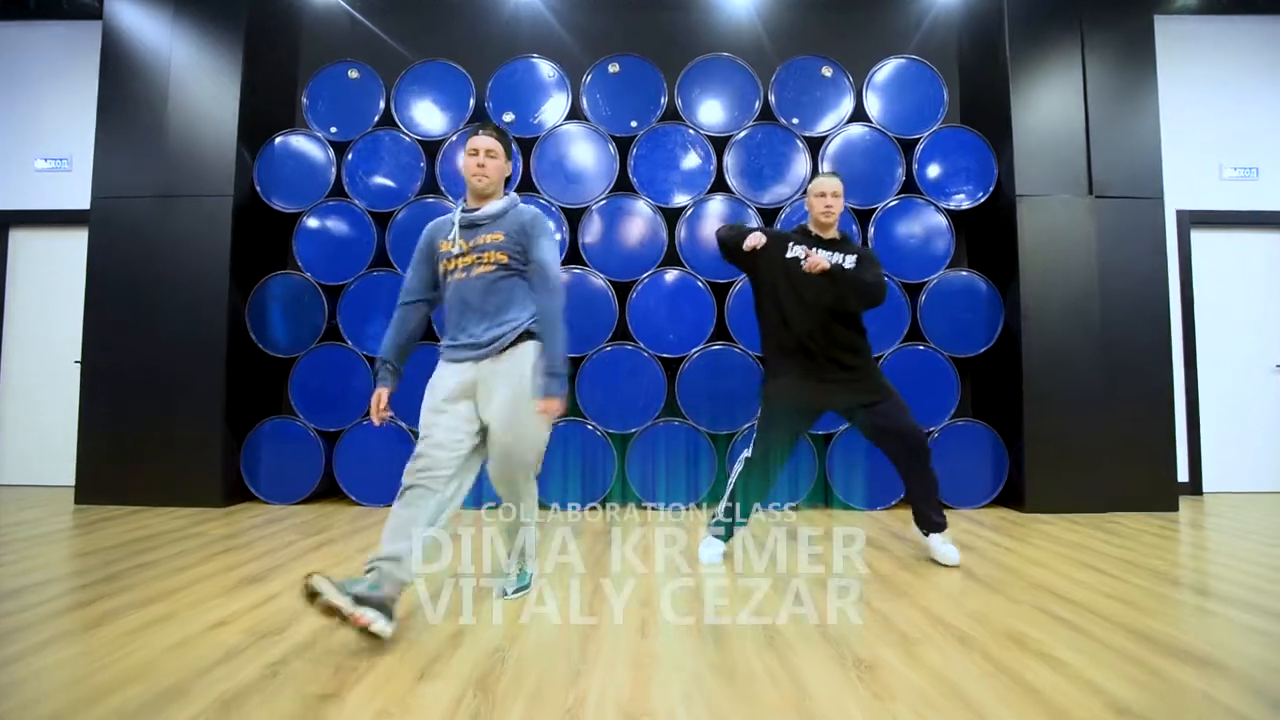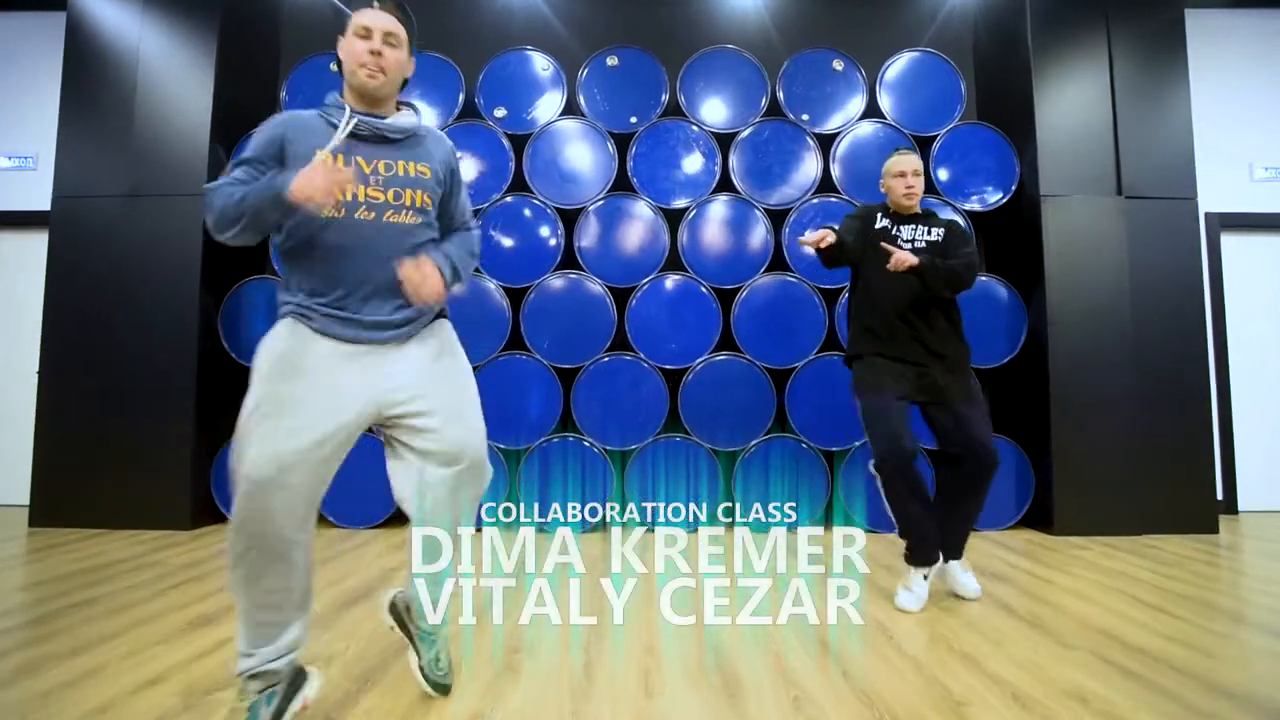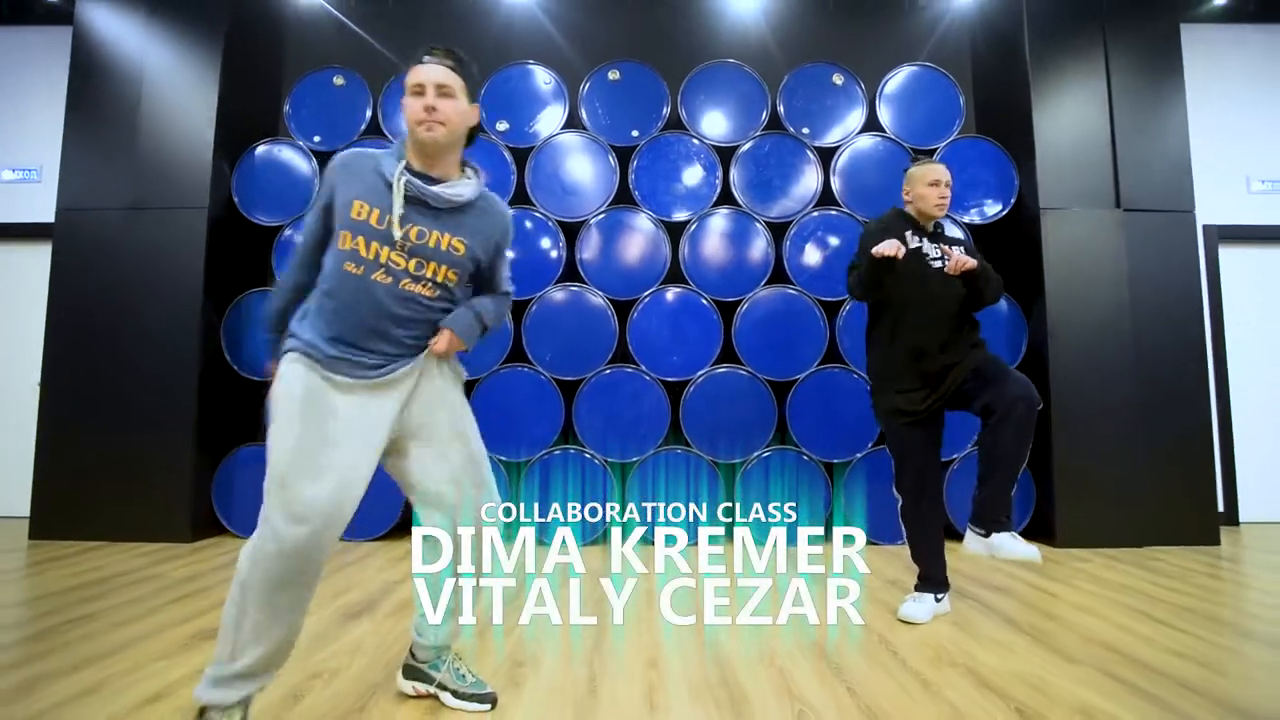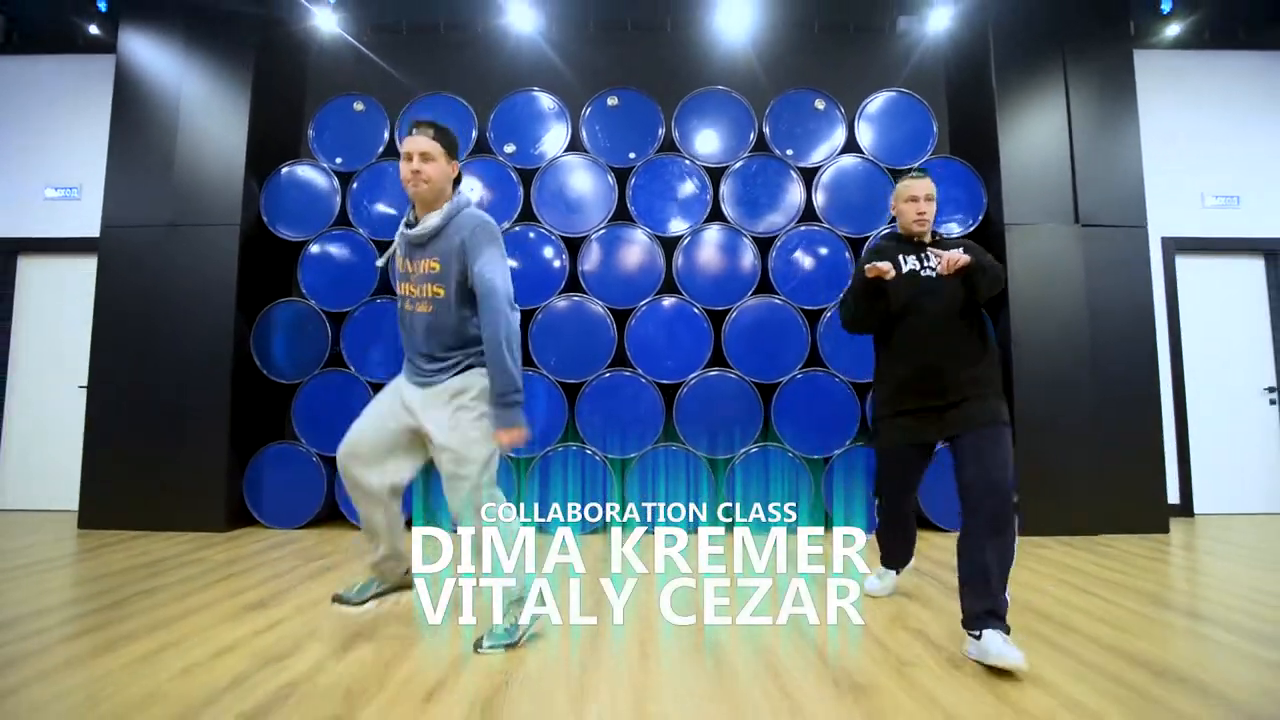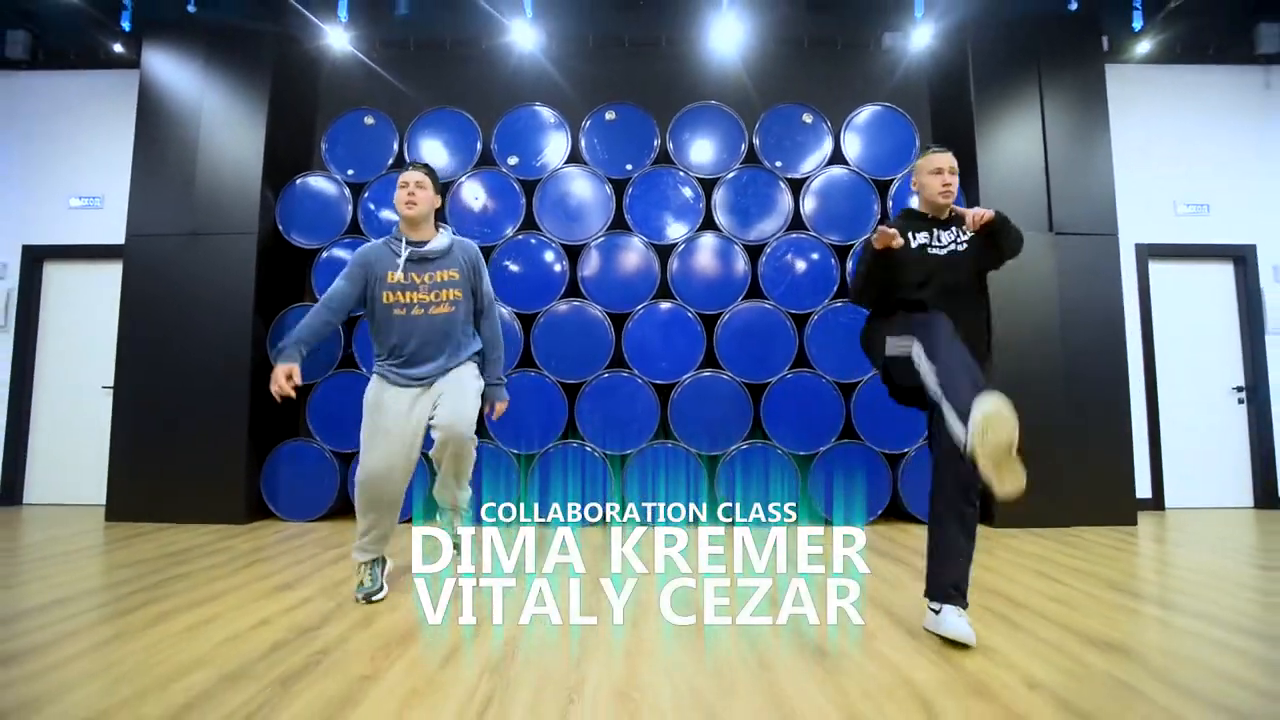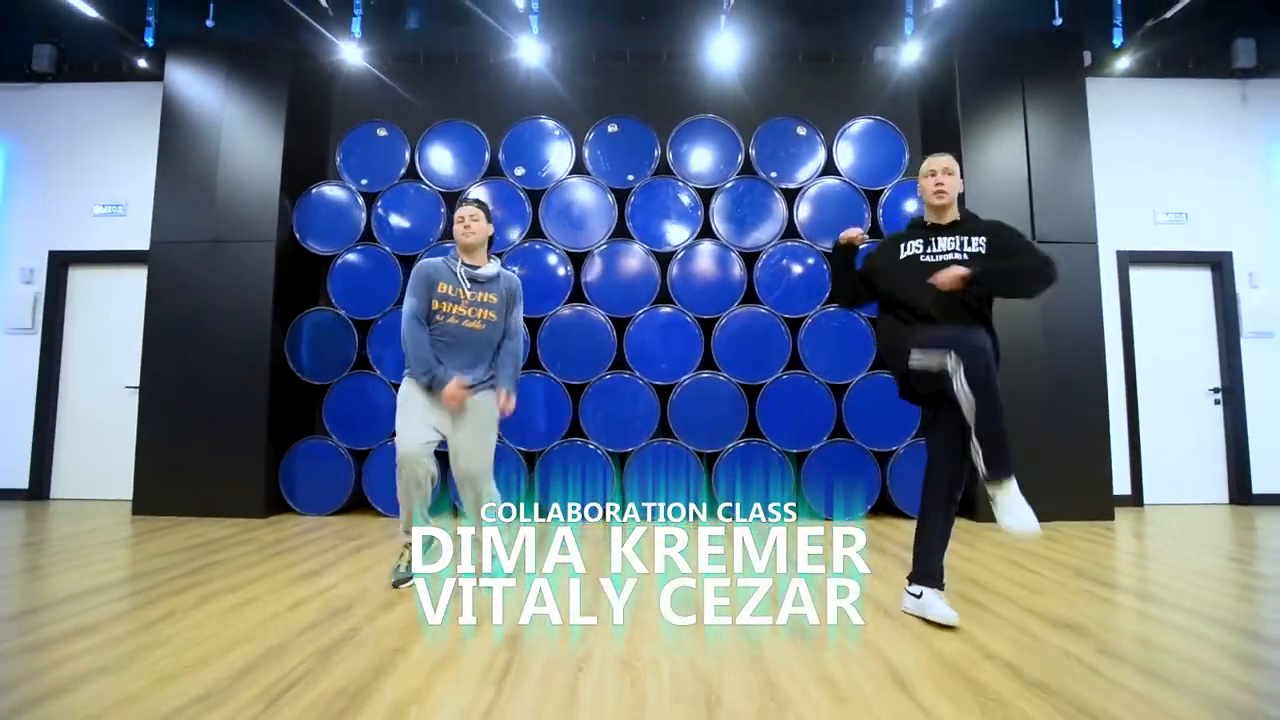
dt=0.5s
person 1, frame 1
left shoulder: (529, 221)
right shoulder: (434, 233)
left elbow: (550, 296)
right elbow: (414, 301)
left wrist: (552, 376)
right wrist: (386, 375)
left hip: (517, 357)
right hip: (454, 367)
left knee: (516, 470)
right knee: (430, 469)
left ankle: (522, 560)
right ankle: (377, 591)
person 1, frame 2
left shoulder: (437, 149)
right shoulder: (293, 130)
left elbow: (465, 235)
right elbow: (223, 213)
left wrist: (440, 266)
right wrist: (286, 192)
left hip: (419, 343)
right hip: (312, 341)
left knee: (459, 468)
right knee: (269, 490)
person 1, frame 3
left shoulder: (490, 216)
right shoulder: (350, 171)
left elbow: (495, 295)
right elbow: (310, 256)
left wrist: (464, 324)
right wrist: (281, 334)
left hip: (419, 379)
right hip: (320, 372)
left knee: (465, 510)
right knee: (299, 525)
left ankle: (429, 654)
person 1, frame 4
left shoulder: (475, 228)
right shoulder: (406, 234)
left elbow: (498, 312)
left wrist: (507, 405)
left hip: (468, 385)
right hip: (415, 382)
left knee: (474, 499)
right knee: (356, 457)
left ankle: (515, 607)
right ankle: (392, 568)
person 1, frame 5
left shoulder: (467, 254)
right shoulder: (371, 257)
left elbow: (488, 320)
right elbow: (331, 304)
left wrist: (495, 381)
right wrist: (291, 350)
left hip: (457, 372)
right hip: (393, 383)
left knee: (456, 429)
right knee: (378, 473)
left ankle: (452, 502)
right ankle: (372, 559)
person 1, frame 6
left shoulder: (509, 284)
right shoulder: (428, 270)
left elbow: (511, 342)
right elbow: (412, 326)
left wrist: (507, 386)
right wrist: (438, 379)
left hip: (479, 394)
right hip: (424, 387)
left knee: (474, 473)
right knee: (411, 454)
right ankle: (415, 544)
person 2, frame 1
left shoulder: (856, 253)
right shoulder: (779, 245)
left elbow: (873, 294)
right elbow: (725, 238)
left wrist: (829, 271)
right wrist: (752, 236)
left hip: (854, 371)
right hip: (795, 376)
left knee: (909, 440)
right knee: (765, 451)
left ankle: (933, 529)
right ankle: (721, 530)
person 2, frame 2
left shoulder: (950, 231)
right shoulder: (868, 220)
left elbow: (963, 275)
right elbow: (846, 252)
left wrist: (918, 264)
right wrist: (830, 240)
left hip: (942, 361)
right hip: (881, 360)
left knee: (978, 454)
right knee: (894, 452)
left ankle: (949, 554)
right ankle: (920, 560)
person 2, frame 3
left shoulder: (955, 243)
right shoulder: (885, 230)
left elbow: (991, 293)
right elbow: (859, 286)
left wrist: (974, 270)
right wrist: (880, 260)
left hip: (961, 358)
right hip: (902, 375)
left knee: (1018, 400)
right knee: (918, 483)
left ankle: (989, 527)
right ankle: (932, 589)
person 2, frame 4
left shoulder: (959, 248)
right shoulder: (881, 254)
left elbow: (993, 281)
right elbow: (855, 323)
left wrist: (967, 265)
right wrist: (869, 283)
left hip: (974, 396)
right hip: (904, 399)
left knee: (992, 498)
right knee: (894, 496)
left ankle: (986, 628)
right ankle: (894, 563)
person 2, frame 5
left shoulder: (973, 227)
right shoulder: (896, 232)
left elbow: (1010, 246)
right elbow: (865, 296)
left wrist: (991, 220)
right wrist: (881, 253)
left hip: (957, 366)
right hip: (901, 345)
left knee: (957, 480)
right knee: (939, 339)
left ankle: (943, 602)
right ankle: (982, 425)
person 2, frame 6
left shoulder: (992, 235)
right shoulder: (896, 244)
left elbow: (1040, 272)
right elbow: (848, 296)
left wrist: (971, 276)
right wrist: (843, 252)
left hip: (966, 374)
right hip: (912, 351)
left knee: (947, 476)
right knee: (972, 350)
left ankle: (923, 586)
right ankle: (1002, 480)
